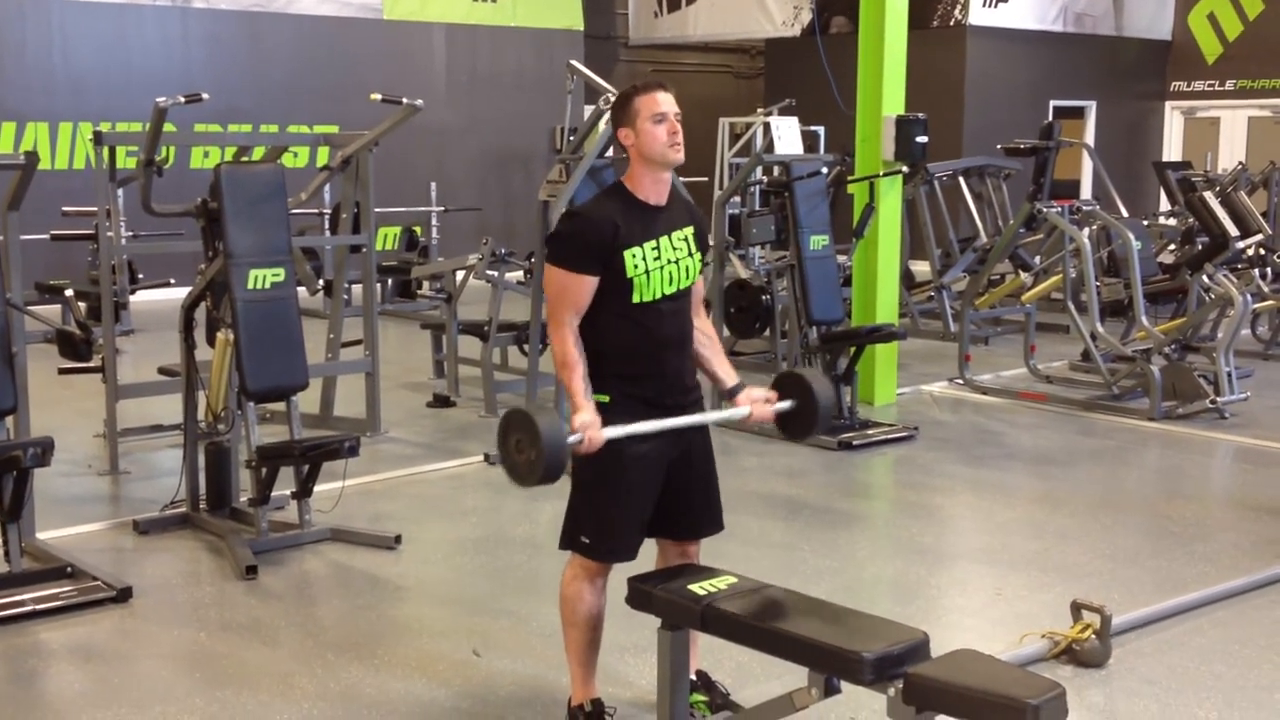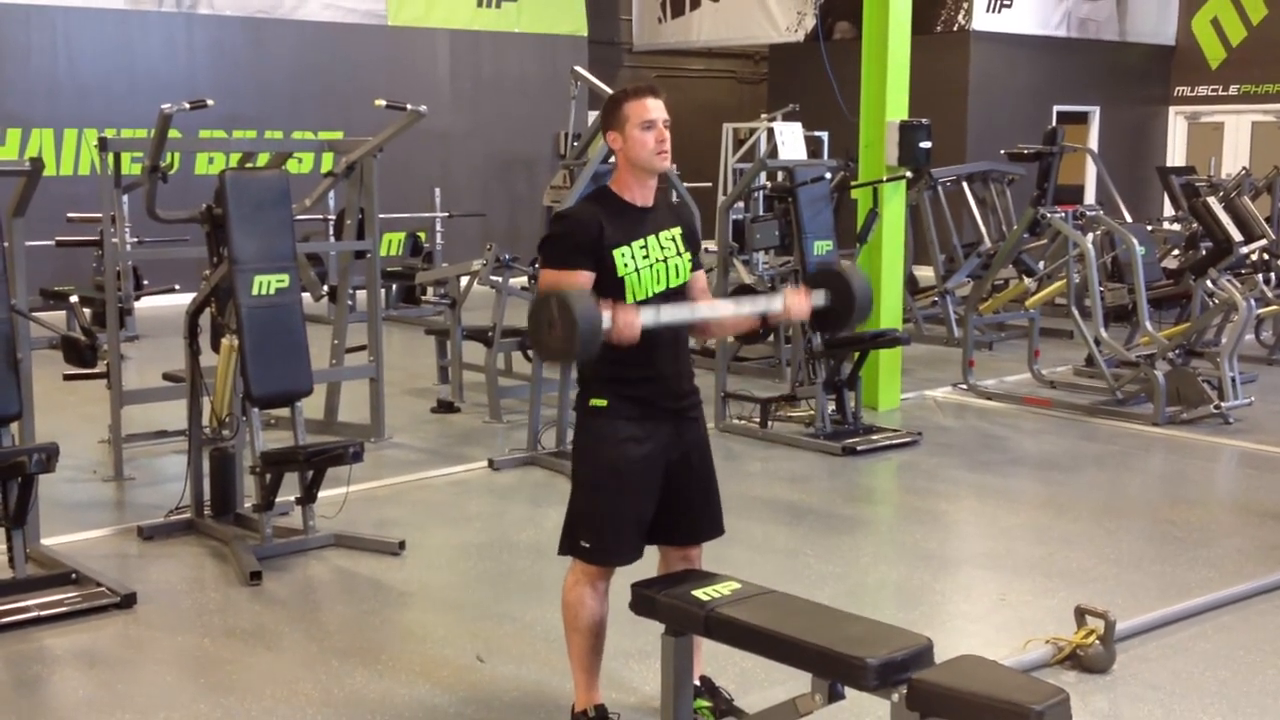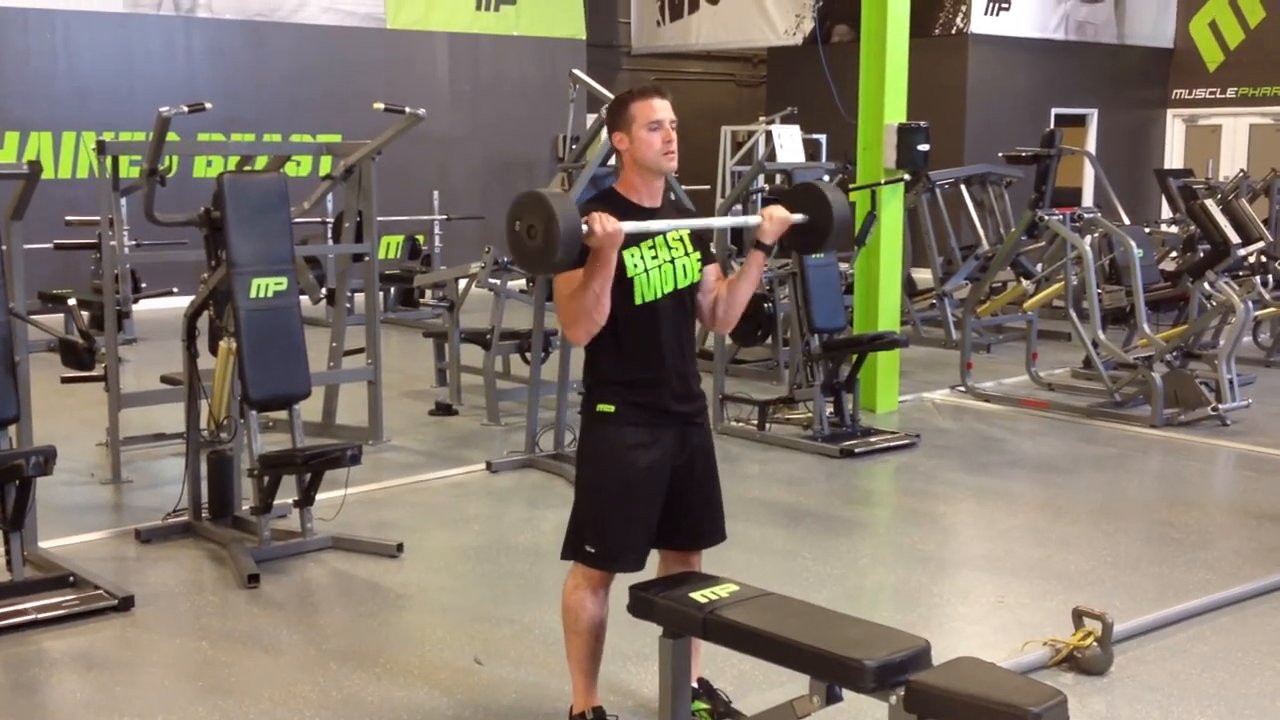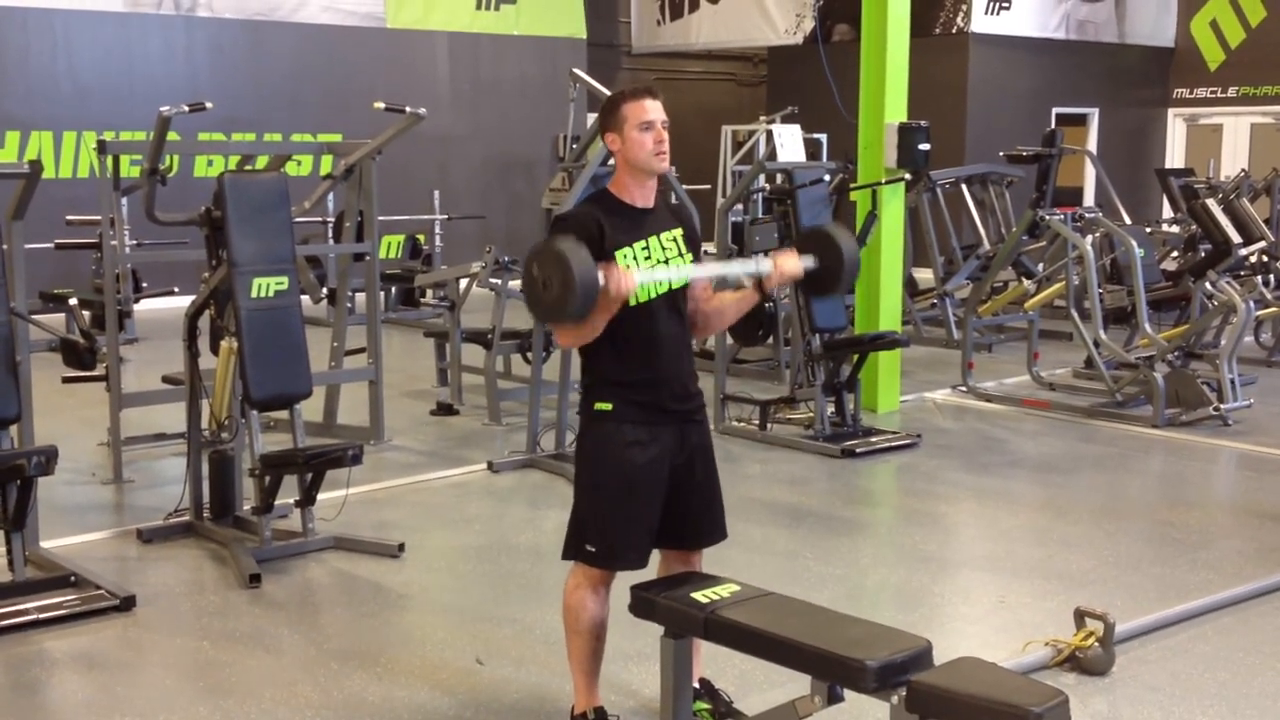
dt=0.3s
person 1, frame 1
left shoulder: (689, 217)
right shoulder: (593, 223)
right elbow: (563, 325)
left wrist: (735, 386)
right wrist: (582, 406)
left hip: (682, 409)
right hip: (618, 415)
left knee: (684, 545)
right knee: (593, 558)
person 1, frame 2
left shoulder: (679, 219)
right shoulder: (582, 225)
left wrist: (765, 311)
right wrist: (606, 324)
left hip: (680, 409)
right hip: (615, 418)
left knee: (685, 549)
right knee: (594, 562)
person 1, frame 3
left shoulder: (685, 220)
right shoulder: (591, 221)
left elbow: (718, 316)
right elbow: (578, 328)
left wrist: (761, 247)
right wrist: (604, 252)
left hip: (687, 414)
right hip: (621, 422)
left knee: (686, 553)
right knee: (597, 565)
person 1, frame 4
left shoulder: (678, 219)
right shoulder: (585, 227)
left elbow: (699, 317)
right elbow: (566, 331)
left wrist: (762, 284)
right wrist: (605, 295)
left hip: (684, 412)
right hip: (618, 420)
left knee: (685, 552)
right knee: (596, 565)
